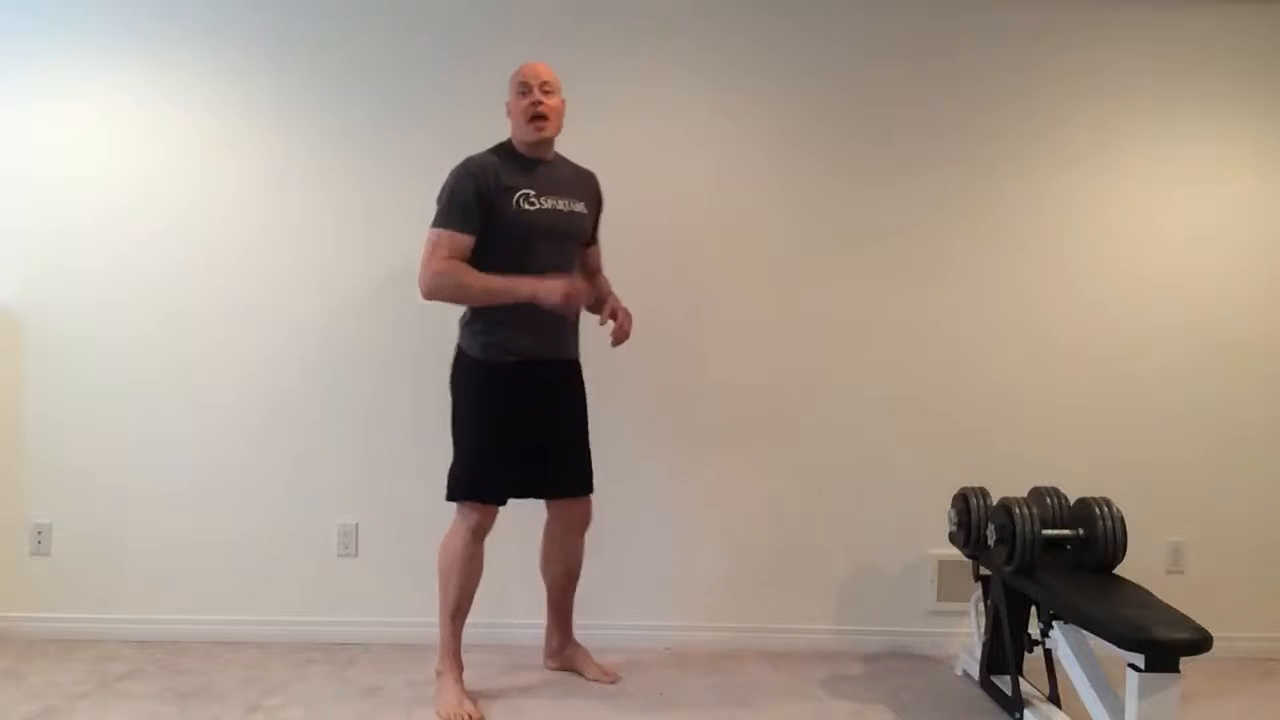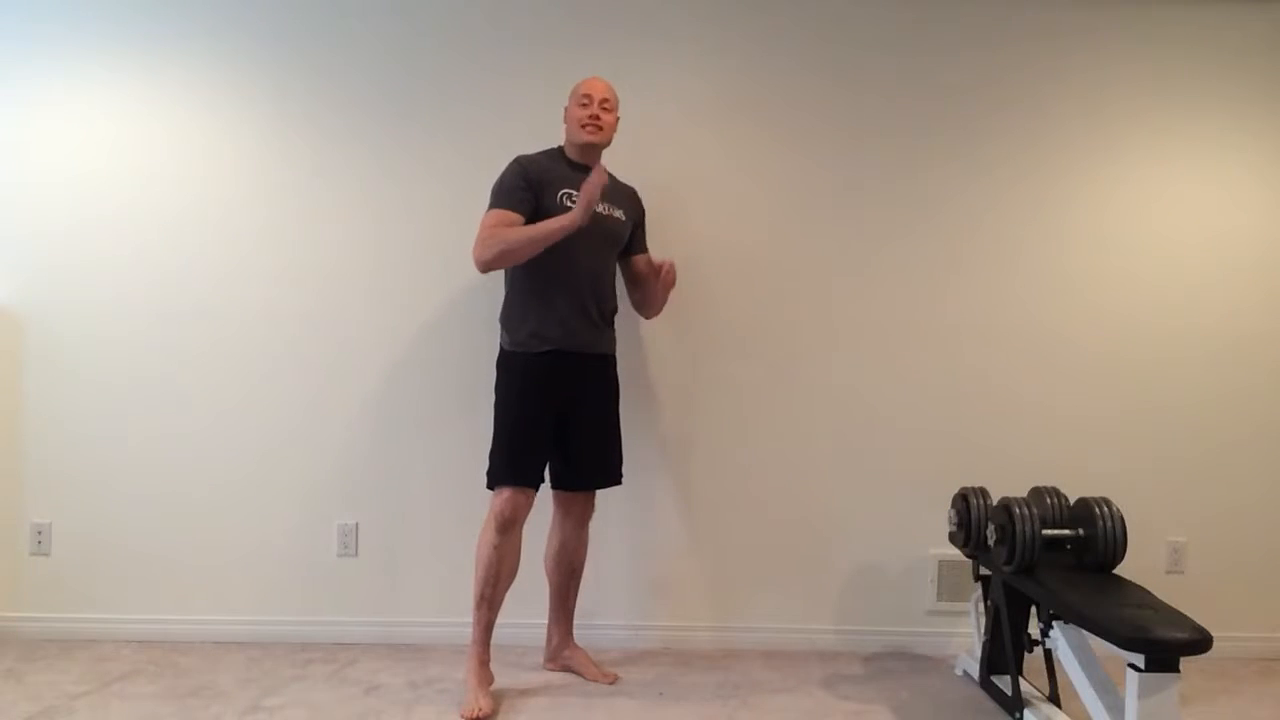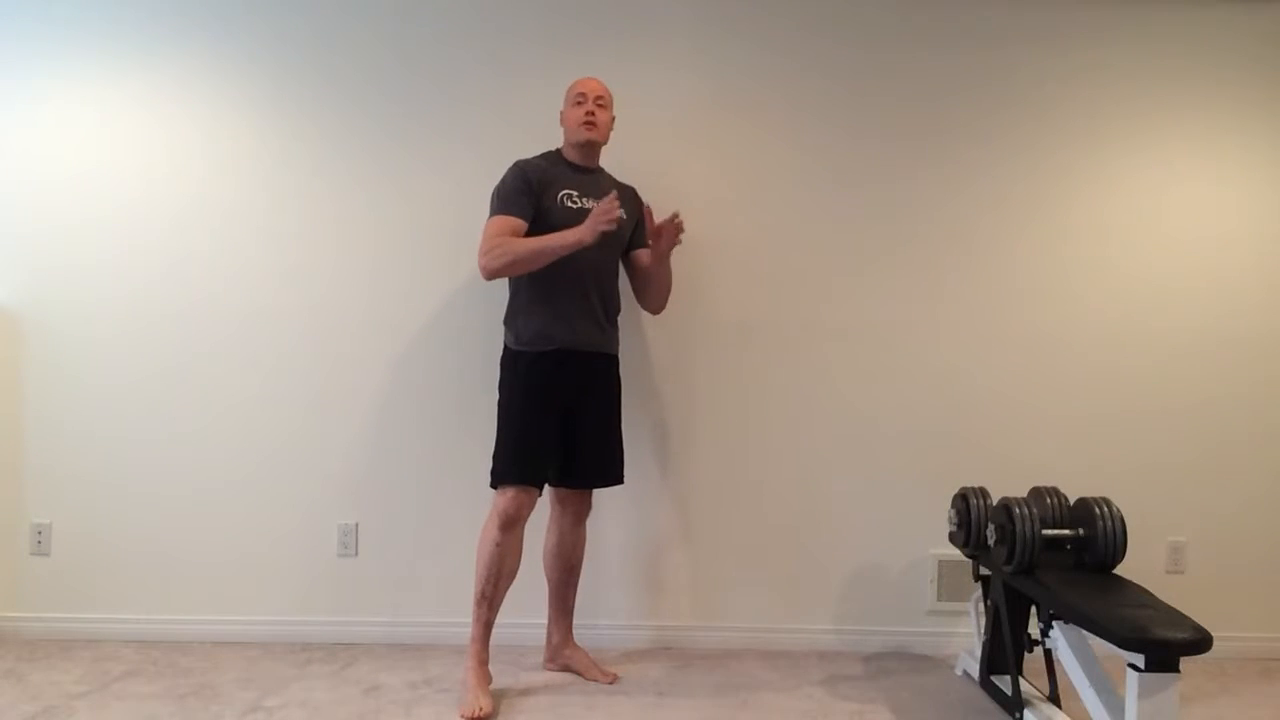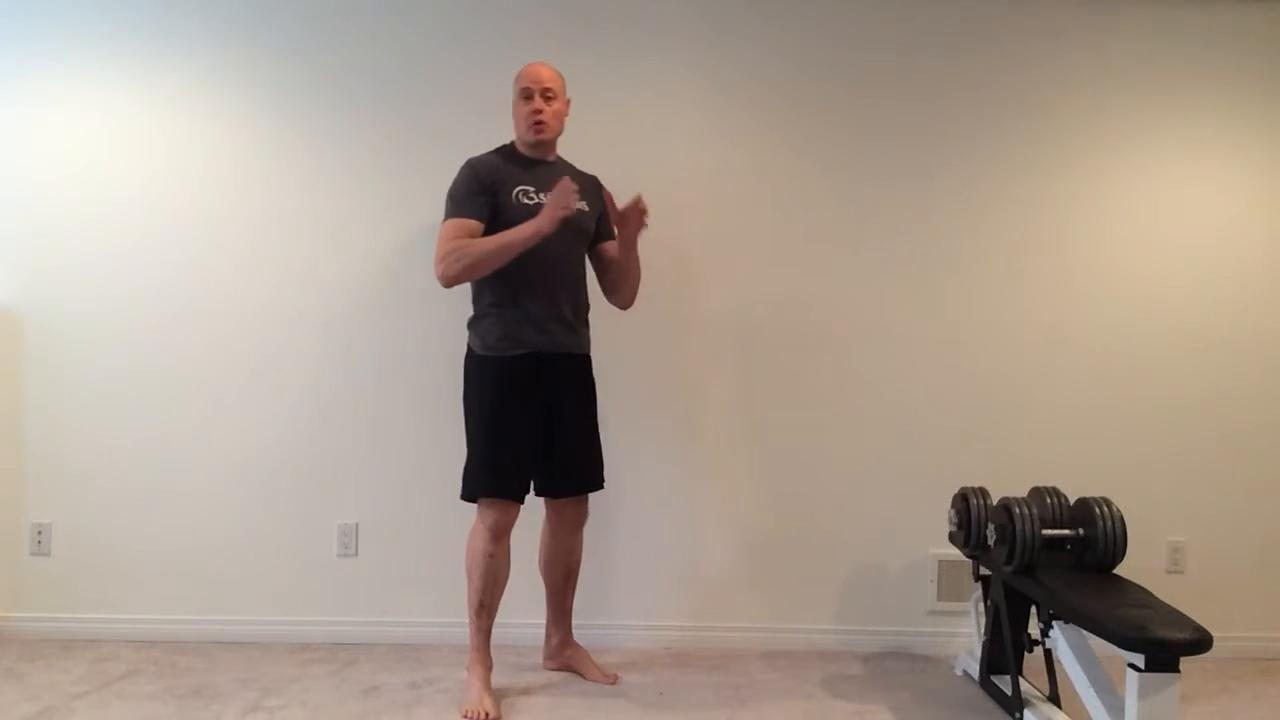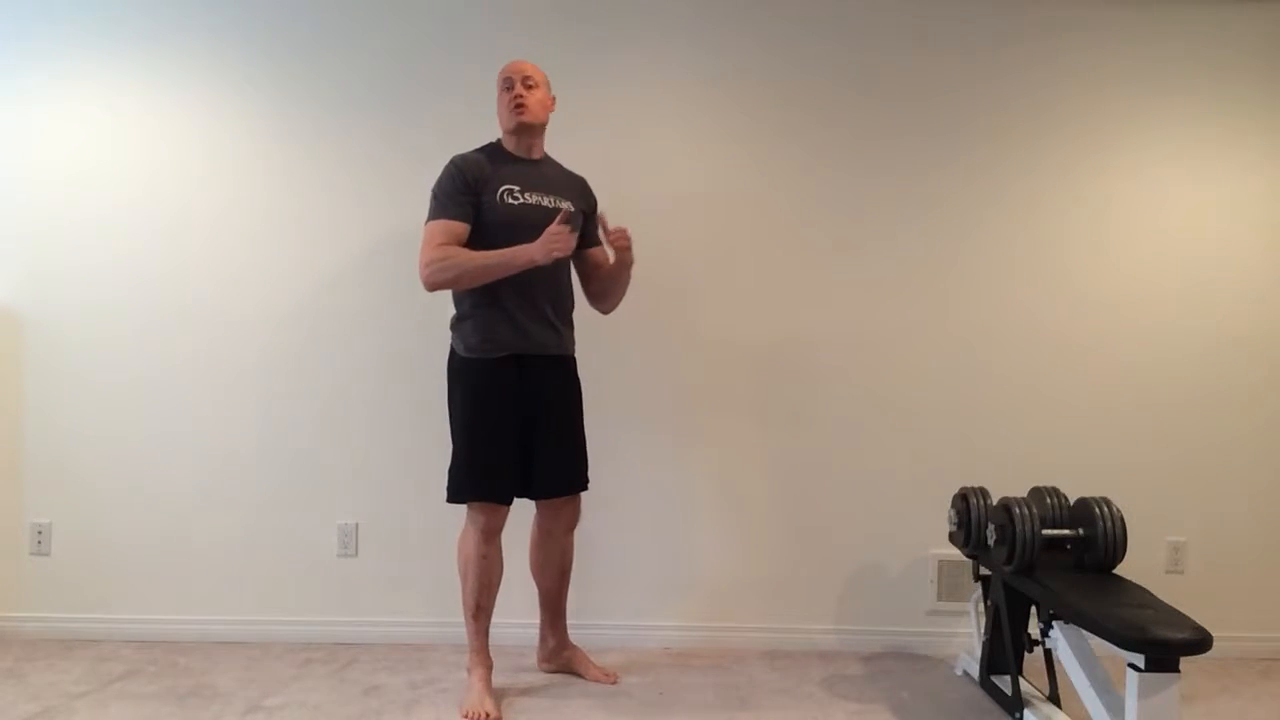
dt=1s
person 1, frame 1
left shoulder: (583, 183)
right shoulder: (477, 176)
right elbow: (435, 278)
left wrist: (609, 300)
right wrist: (535, 289)
left hip: (560, 369)
right hip: (491, 370)
left knee: (573, 511)
right knee: (475, 516)
left ankle: (560, 641)
person 1, frame 2
left shoulder: (626, 200)
right shoulder: (528, 172)
left elbow: (643, 301)
right elbow: (486, 252)
left wrist: (661, 282)
right wrist: (573, 216)
left hip: (595, 366)
right hip: (530, 360)
left knee: (576, 505)
right knee: (509, 504)
left ankle: (560, 642)
right ankle: (478, 662)
person 1, frame 3
left shoulder: (627, 199)
right shoulder: (529, 176)
left elbow: (652, 301)
right elbow: (491, 260)
left wrist: (661, 252)
right wrist: (580, 234)
left hip: (598, 365)
right hip: (534, 360)
left knee: (574, 502)
right knee: (512, 503)
left ankle: (560, 641)
right ankle: (476, 660)
person 1, frame 4
left shoulder: (588, 188)
right shoulder: (482, 173)
left elbow: (622, 296)
right elbow: (448, 266)
left wrist: (627, 240)
right wrist: (538, 225)
left hip: (571, 365)
right hip: (501, 364)
left knee: (570, 508)
right knee: (496, 513)
left ankle: (560, 641)
right ankle: (479, 664)
person 1, frame 5
left shoulder: (575, 189)
right shoulder: (468, 171)
left elbow: (604, 299)
right elbow: (434, 269)
left wrist: (622, 260)
right wrist: (531, 252)
left hip: (555, 366)
right hip: (485, 366)
left knee: (561, 509)
right knee: (485, 517)
left ankle: (555, 643)
